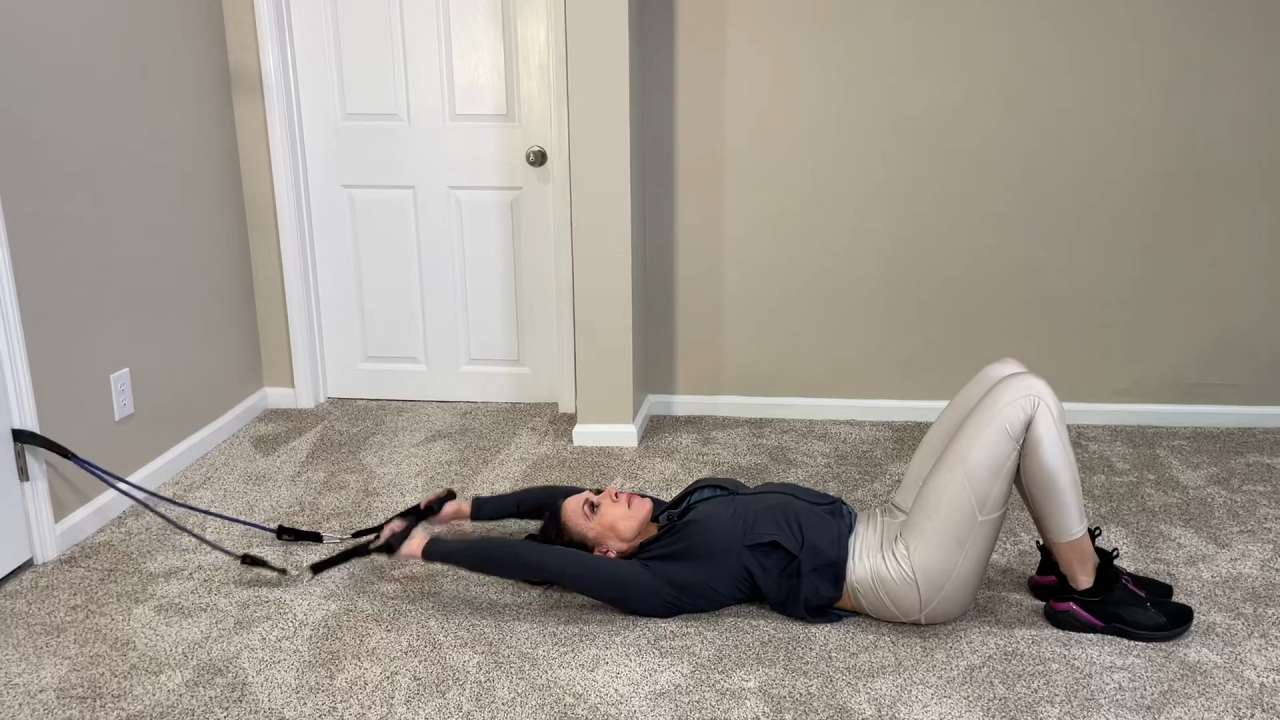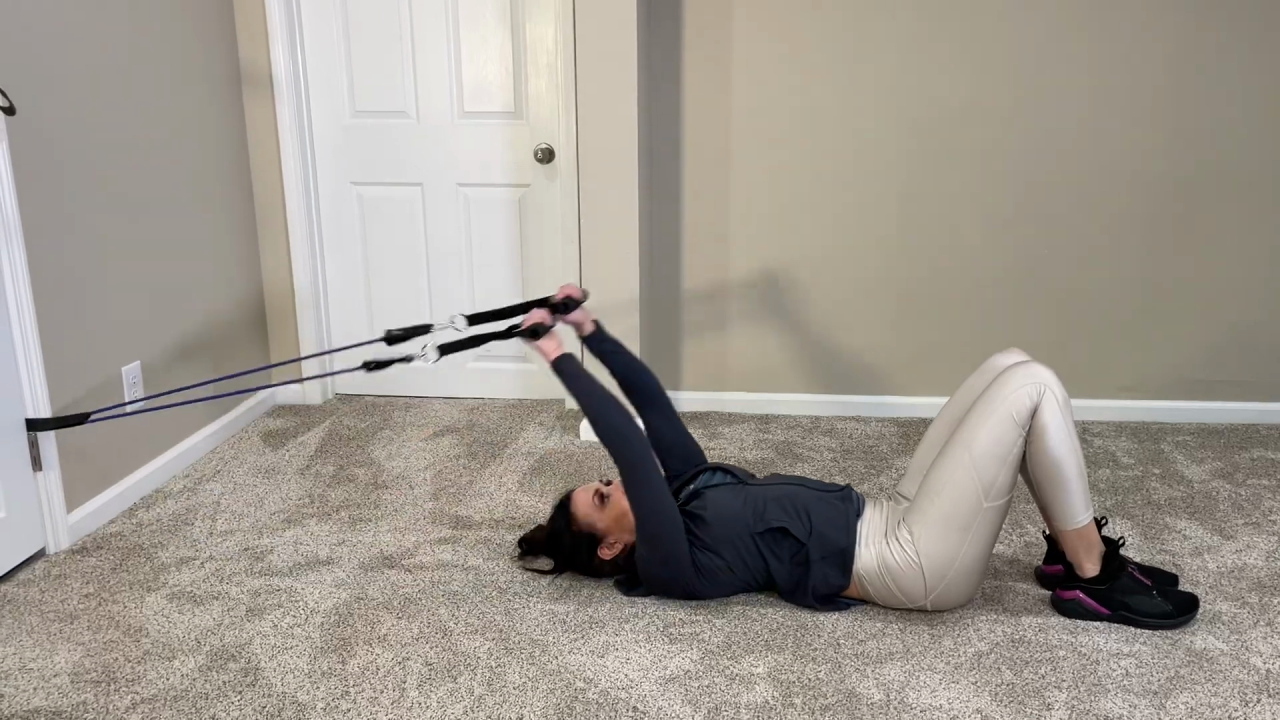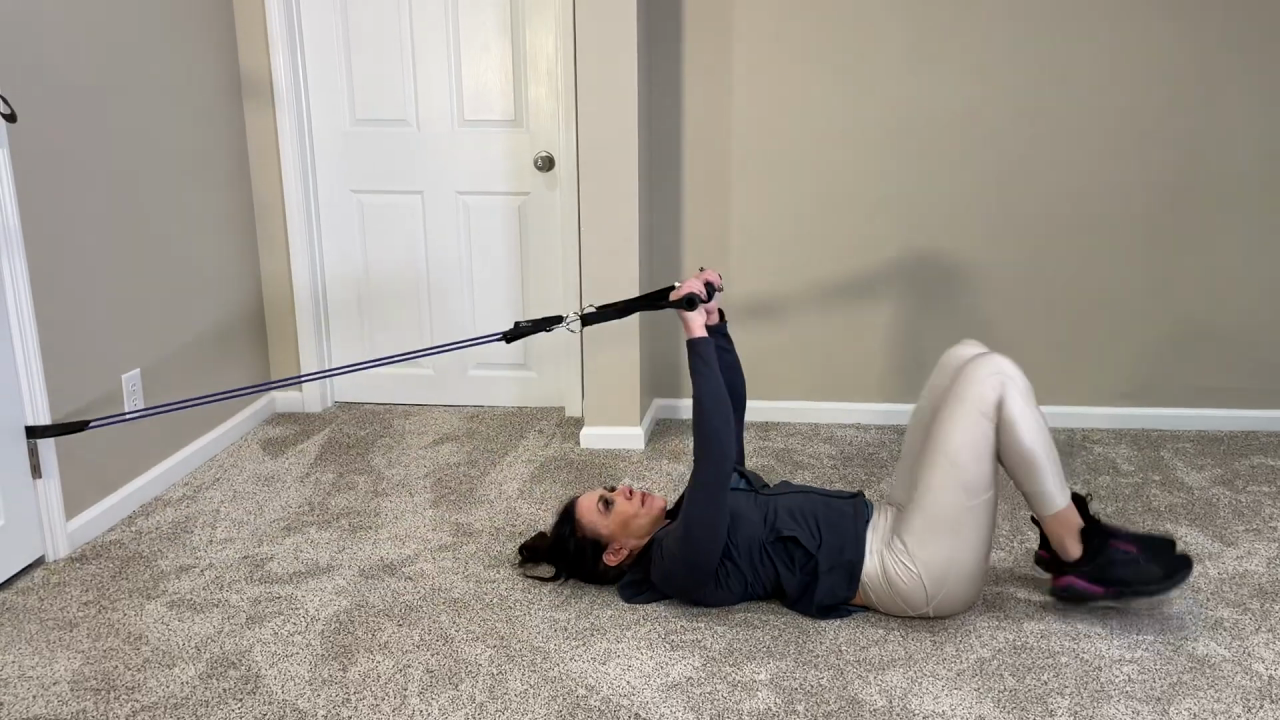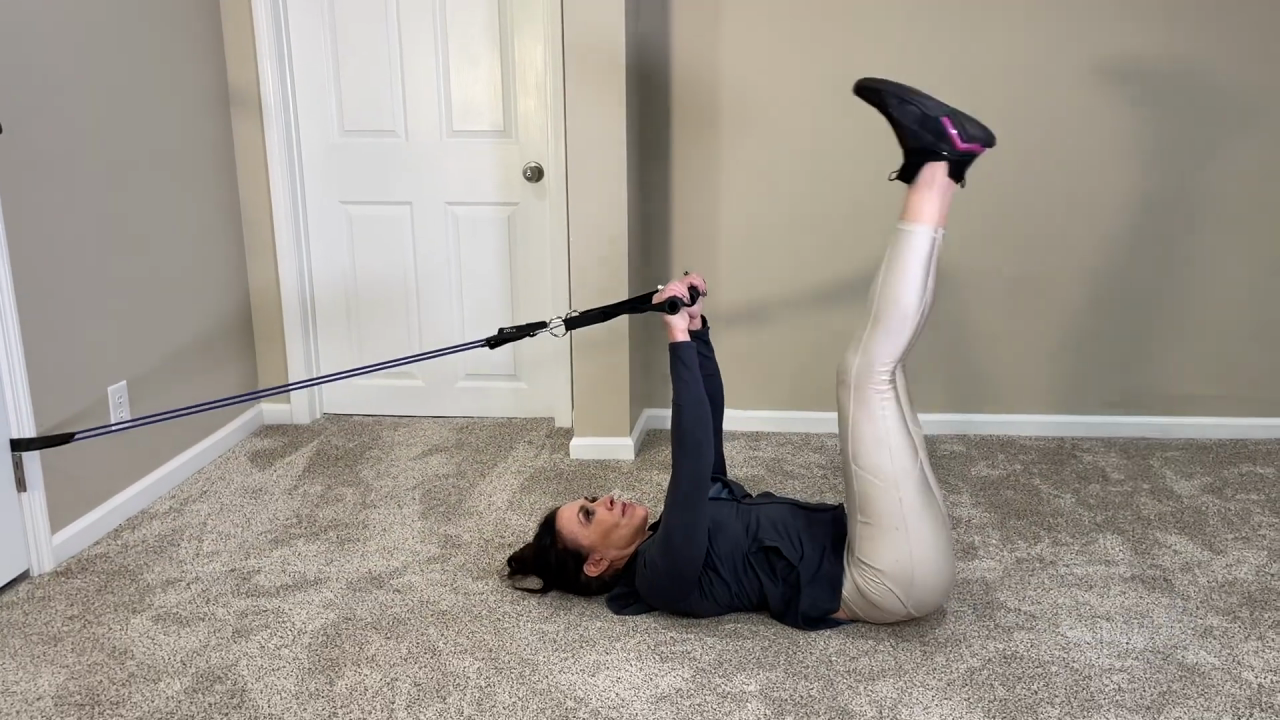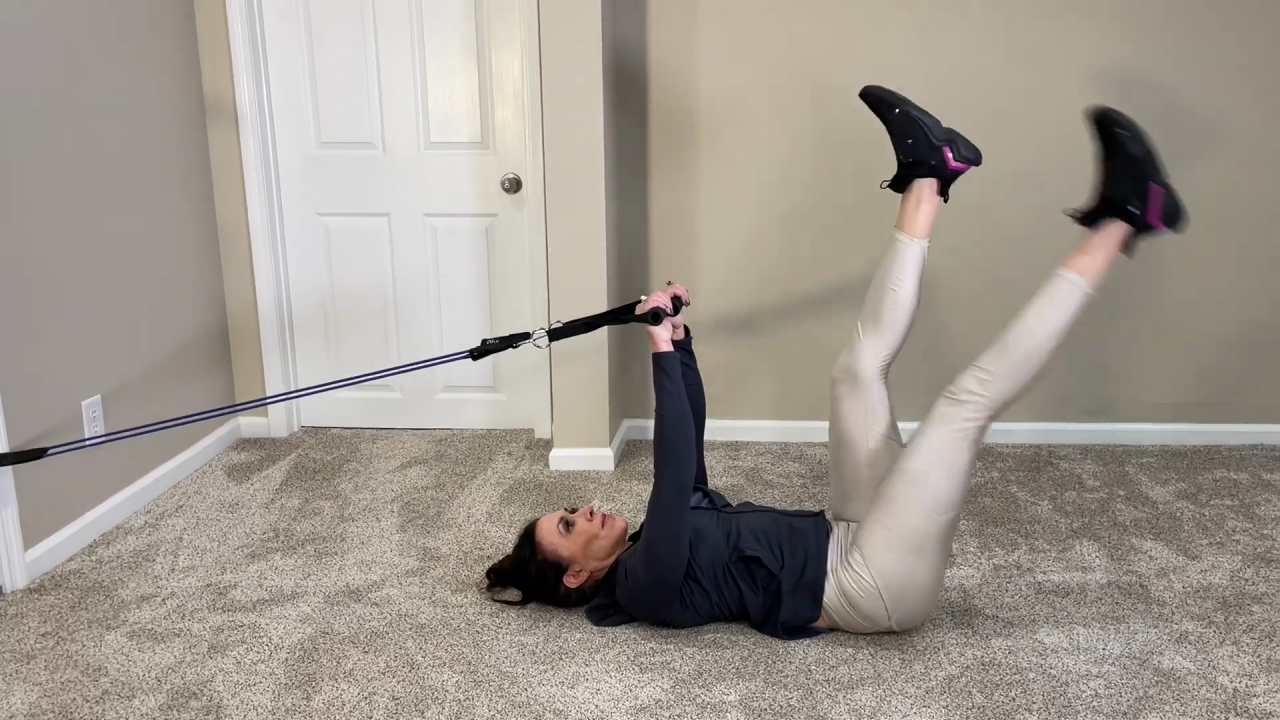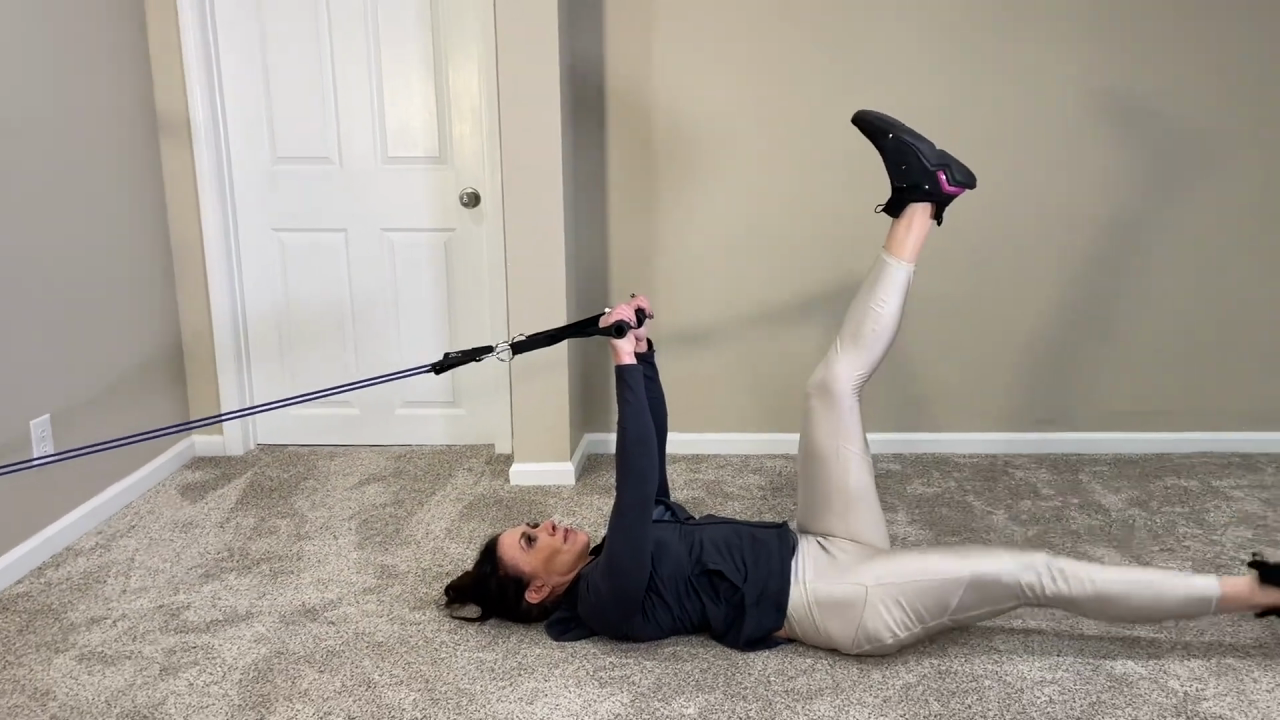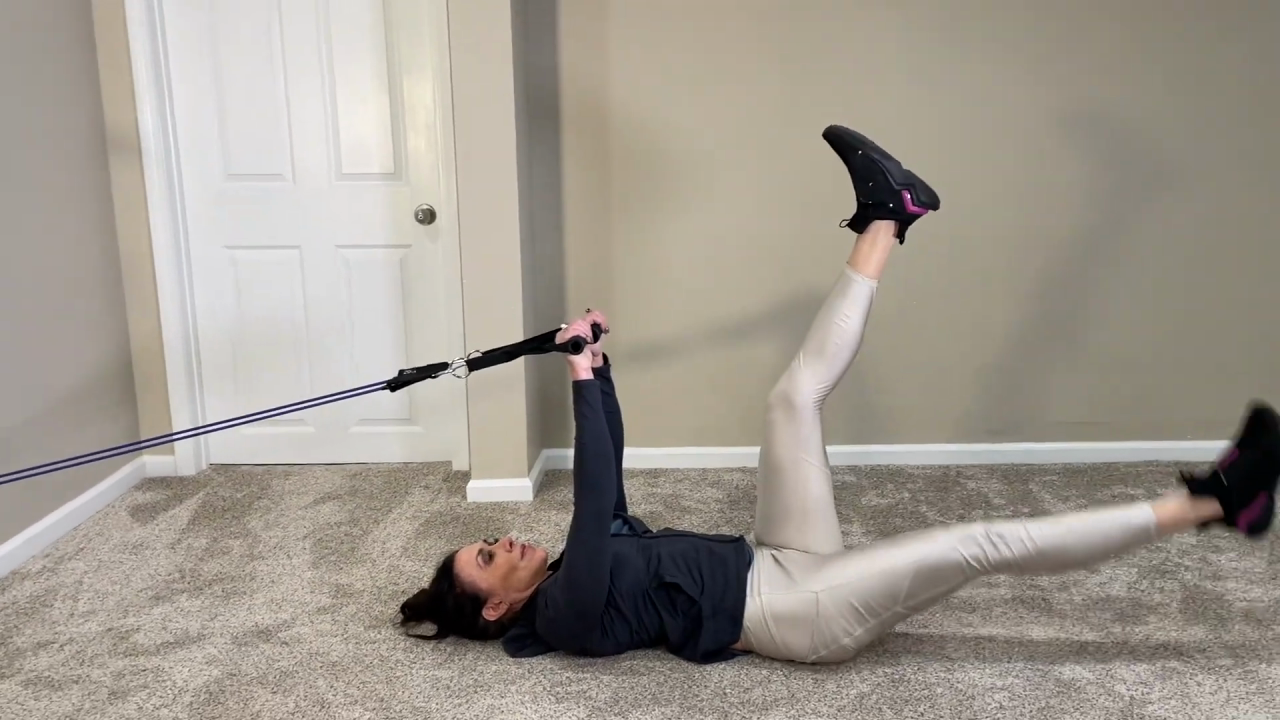
dt=0.7s
person 1, frame 1
left shoulder: (670, 519)
right shoulder: (657, 579)
left elbow: (563, 491)
right elbow: (543, 557)
left wrist: (466, 508)
right wrist: (434, 542)
left hip: (881, 531)
right hip: (909, 578)
left knee: (1006, 379)
right knee: (1024, 399)
left ankle: (1069, 563)
right ankle: (1089, 591)
person 1, frame 2
left shoulder: (691, 494)
right shoulder: (671, 564)
left elbow: (652, 408)
right elbow: (631, 448)
left wrist: (590, 332)
right wrist: (561, 361)
left hip: (889, 519)
right hip: (913, 564)
left knee: (1014, 367)
right knee: (1030, 388)
left ankle: (1072, 551)
right ankle: (1094, 579)
person 1, frame 3
left shoulder: (686, 520)
right shoulder: (678, 565)
left elbow: (729, 414)
right elbow: (713, 457)
left wrist: (712, 322)
right wrist: (697, 341)
left hip: (886, 528)
right hip: (921, 574)
left knee: (968, 359)
right knee: (991, 377)
left ankle: (1071, 541)
right ankle: (1079, 555)
person 1, frame 4
left shoulder: (675, 536)
right shoulder: (666, 574)
left elbow: (706, 434)
right elbow: (693, 462)
left wrist: (695, 329)
right wrist: (679, 345)
right hip: (899, 579)
left knee: (878, 362)
right knee: (867, 369)
left ankle: (938, 171)
right ankle: (935, 163)
person 1, frame 5
left shoulder: (655, 546)
right shoulder: (644, 584)
left elbow: (684, 440)
right elbow: (672, 468)
left wrist: (677, 338)
right wrist: (662, 355)
left hip: (842, 544)
right hip: (872, 585)
left knee: (862, 362)
right knee: (967, 399)
right ankle: (1115, 225)
person 1, frame 6
left shoulder: (615, 562)
right shoulder: (608, 599)
left elbow: (649, 470)
right elbow: (635, 486)
left wrist: (640, 354)
right wrist: (625, 369)
left hip: (821, 551)
right hip: (840, 601)
left knee: (834, 380)
right knee: (1036, 572)
left ankle: (919, 204)
person 1, frame 7
left shoulder: (579, 577)
right shoulder: (567, 615)
left elbow: (605, 496)
right elbow: (592, 504)
left wrist: (595, 369)
right wrist: (581, 386)
left hip: (777, 567)
right hip: (792, 612)
left knee: (795, 393)
right knee: (979, 542)
left ankle: (883, 221)
right ankle: (1202, 503)
